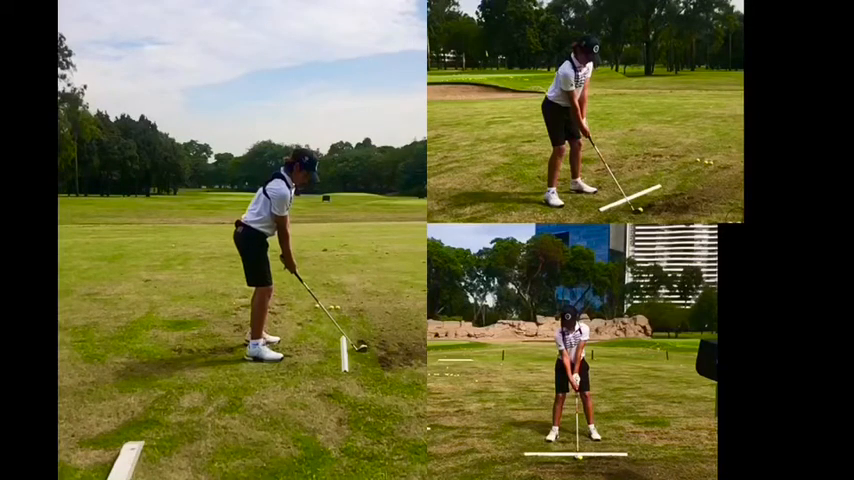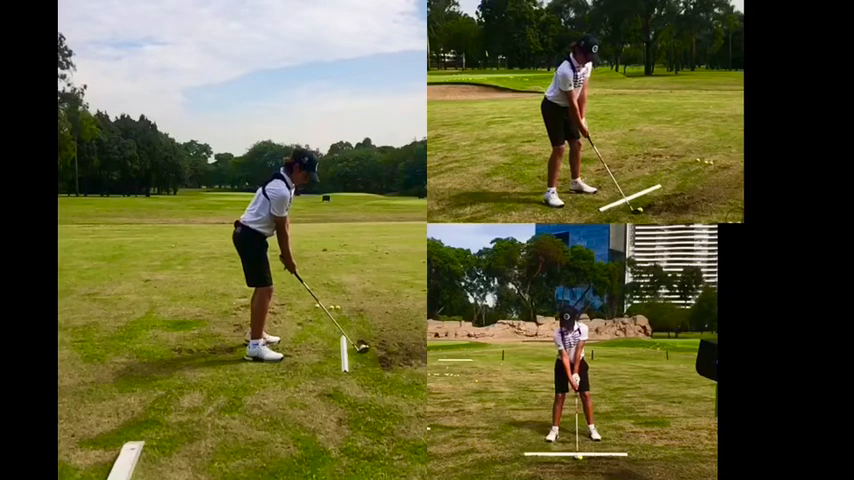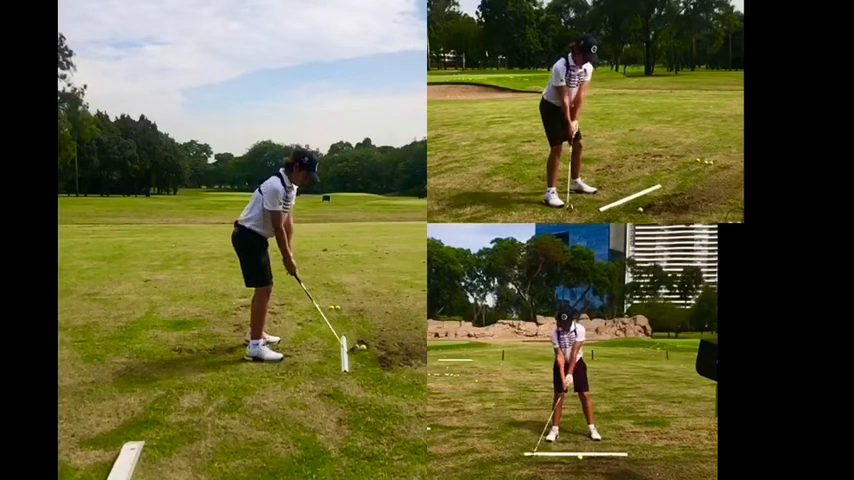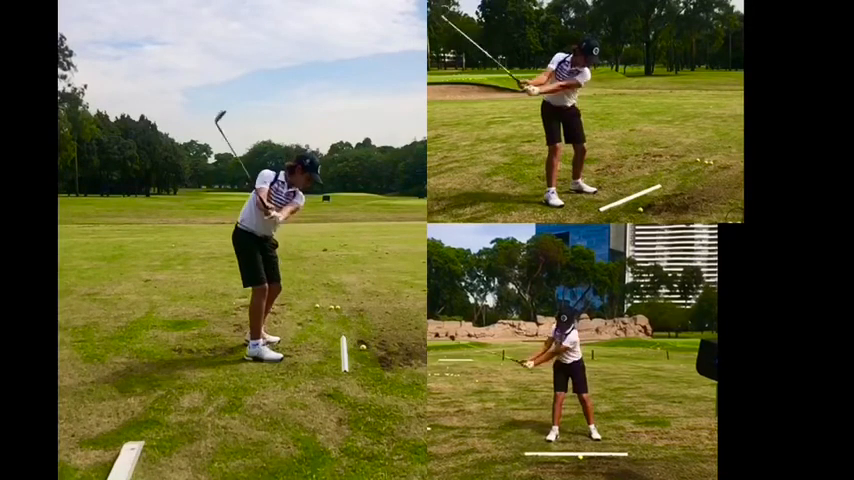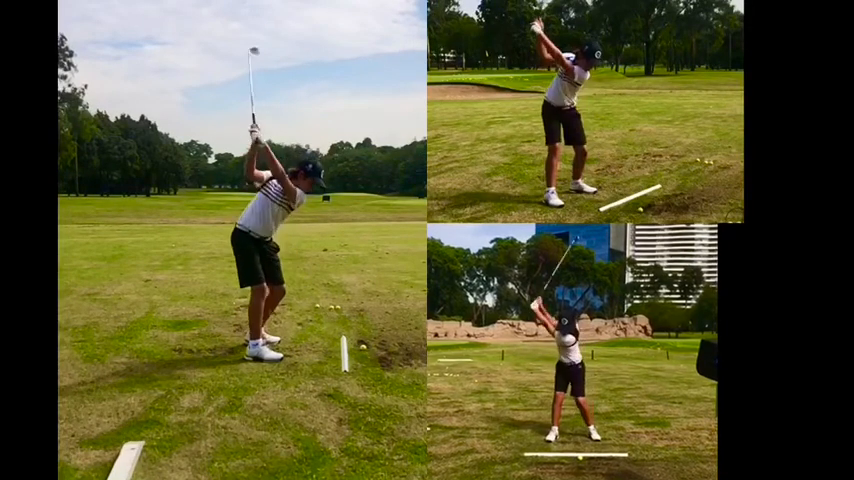
dt=0.3s
person 1, frame 1
left shoulder: (283, 182)
right shoulder: (282, 191)
left elbow: (284, 224)
right elbow: (282, 229)
left wrist: (287, 254)
right wrist: (289, 258)
left hip: (251, 235)
right hip: (252, 237)
left knee: (262, 287)
right knee: (265, 289)
left ankle: (256, 332)
right ankle: (255, 346)
person 1, frame 2
left shoulder: (284, 183)
right shoulder: (281, 191)
left elbow: (284, 222)
right elbow: (281, 229)
left wrist: (287, 253)
right wrist: (288, 258)
left hip: (251, 236)
right hip: (250, 237)
left knee: (262, 287)
right knee: (266, 289)
left ankle: (256, 333)
right ankle: (255, 346)
person 1, frame 3
left shoulder: (290, 187)
right shoulder: (275, 186)
left elbow: (288, 222)
right elbow: (277, 227)
left wrist: (290, 252)
right wrist: (287, 258)
left hip: (256, 238)
right hip: (247, 237)
left knee: (264, 287)
right knee: (264, 289)
left ankle: (255, 333)
right ankle: (255, 346)
person 1, frame 4
left shoulder: (298, 196)
right shoulder: (268, 176)
left elbow: (287, 211)
right elbow: (261, 196)
left wrist: (278, 215)
right wrist: (265, 206)
left hip: (265, 240)
right hip: (246, 236)
left knee: (275, 287)
right knee: (261, 288)
left ankle: (256, 332)
right ankle: (255, 346)
person 1, frame 5
left shoulder: (298, 196)
right shoulder: (271, 178)
left elbow: (282, 178)
right elbow: (250, 176)
right wrist: (254, 147)
left hip: (264, 242)
right hip: (244, 237)
left knee: (278, 290)
right knee: (260, 289)
left ankle: (257, 331)
right ankle: (255, 346)
person 2, frame 1
left shoulder: (588, 65)
right shoulder: (567, 71)
left elbow: (584, 92)
right elbow: (573, 101)
left wrist: (584, 118)
right wrist: (582, 125)
left hip: (567, 108)
right hip: (554, 108)
left knee: (577, 143)
right knee: (559, 148)
left ankle: (576, 182)
right ankle: (551, 191)
person 2, frame 2
left shoulder: (587, 65)
right shoulder: (566, 71)
left elbow: (583, 93)
right elbow: (572, 101)
left wrist: (583, 118)
right wrist: (580, 125)
left hip: (566, 108)
right hip: (553, 107)
left knee: (576, 144)
right knee: (559, 148)
left ankle: (576, 182)
right ankle: (551, 192)
person 2, frame 3
left shoulder: (588, 68)
right shoulder: (560, 67)
left elbow: (580, 95)
right elbow: (563, 98)
left wrist: (575, 121)
right wrist: (568, 123)
left hip: (568, 108)
right hip: (551, 107)
left knee: (577, 144)
right knee: (557, 148)
left ankle: (576, 182)
right ankle: (551, 192)
person 2, frame 4
left shoulder: (584, 74)
right shoulder: (561, 57)
left elbow: (561, 86)
right elbow: (546, 75)
left wrist: (538, 90)
right wrist: (531, 83)
left hip: (569, 110)
right hip: (550, 108)
left knee: (581, 148)
right knee: (555, 148)
left ankle: (576, 182)
right ankle: (550, 192)
person 2, frame 5
left shoulder: (583, 74)
right shoulder: (569, 57)
right elbow: (545, 58)
right wrist: (539, 37)
left hip: (568, 111)
right hip: (550, 108)
left knee: (582, 150)
right knee: (555, 148)
left ankle: (576, 182)
right ankle: (550, 191)
person 3, frame 1
left shoulder: (584, 328)
right shoulder: (559, 334)
left elbow: (579, 351)
right elbow: (565, 356)
left wrist: (576, 372)
right wrist: (570, 378)
left hip: (579, 363)
right hip: (563, 365)
left knee: (586, 395)
right knee: (560, 396)
left ankle: (592, 428)
right ankle: (555, 429)
person 3, frame 2
left shoulder: (583, 328)
right shoulder: (558, 334)
left elbow: (578, 352)
right elbow: (564, 356)
left wrist: (575, 373)
right wrist: (570, 378)
left hip: (579, 364)
right hip: (562, 365)
left knee: (586, 395)
right knee: (559, 396)
left ankle: (592, 428)
right ankle: (555, 429)
person 3, frame 3
left shoulder: (580, 330)
right shoulder: (555, 333)
left elbow: (574, 353)
right elbow: (559, 356)
left wrist: (570, 374)
right wrist: (563, 377)
left hip: (577, 364)
right hip: (561, 365)
left knee: (584, 395)
right knee: (558, 396)
left ankle: (592, 428)
right ankle: (555, 429)
person 3, frame 4
left shoulder: (572, 336)
right shoulder: (558, 328)
left elbow: (553, 352)
right elbow: (546, 346)
left wrist: (535, 363)
right wrist: (532, 359)
left hip: (575, 365)
right hip: (561, 365)
left knee: (584, 397)
right knee: (559, 397)
left ankle: (592, 428)
right ankle: (555, 430)
person 3, frame 5
left shoulder: (568, 338)
right shoulder: (567, 325)
left elbow: (550, 326)
right elbow: (553, 322)
left wrist: (536, 310)
right wrist: (540, 308)
left hip: (575, 367)
right hip: (562, 365)
left knee: (580, 400)
right knee: (558, 397)
left ankle: (591, 428)
right ankle: (554, 429)
